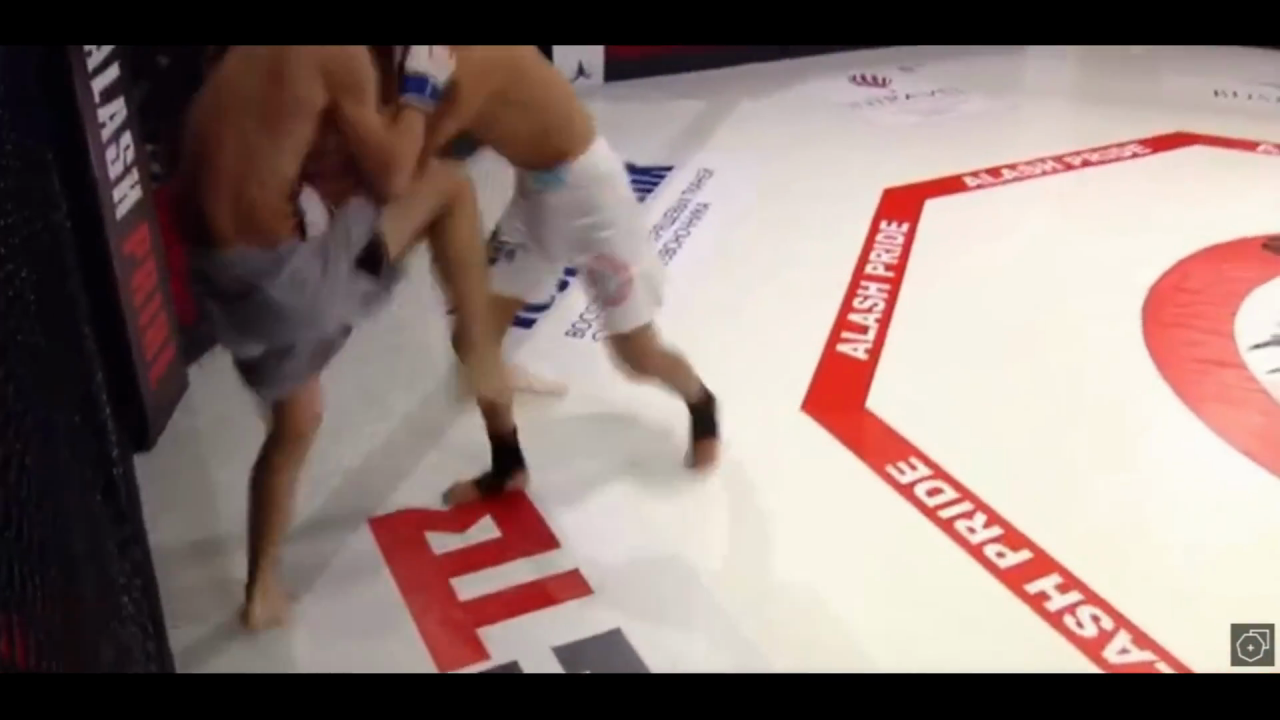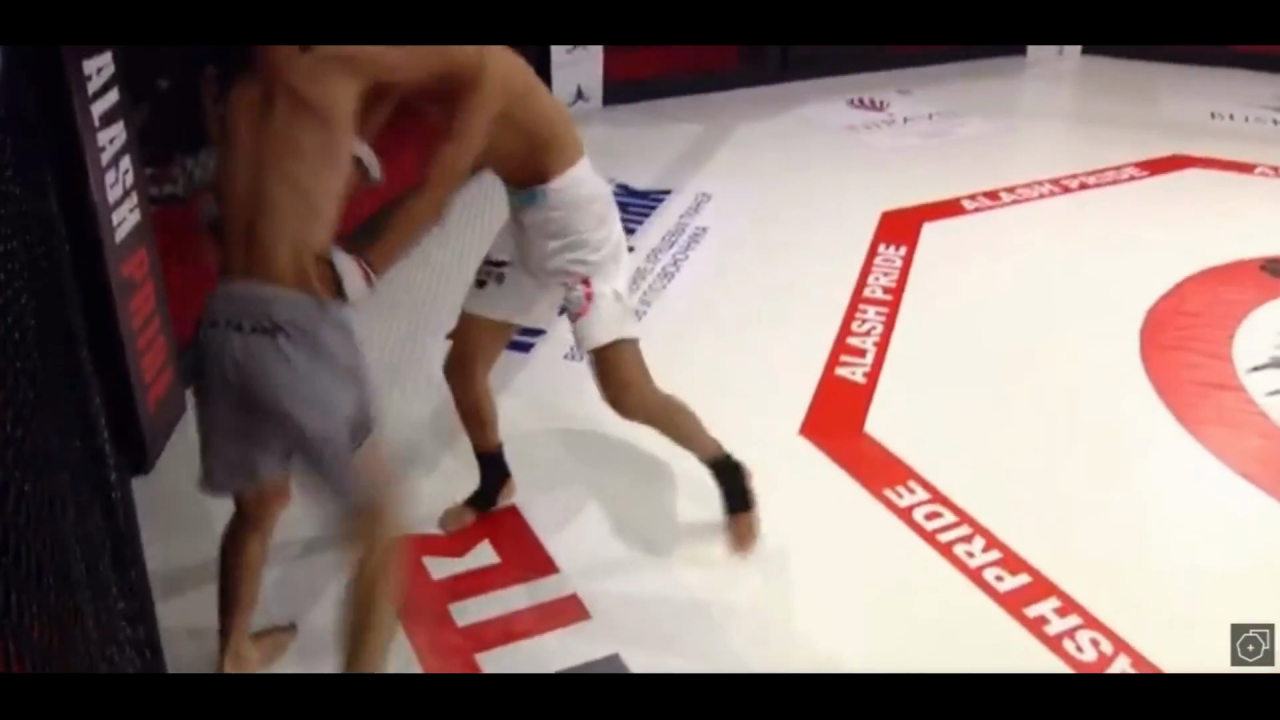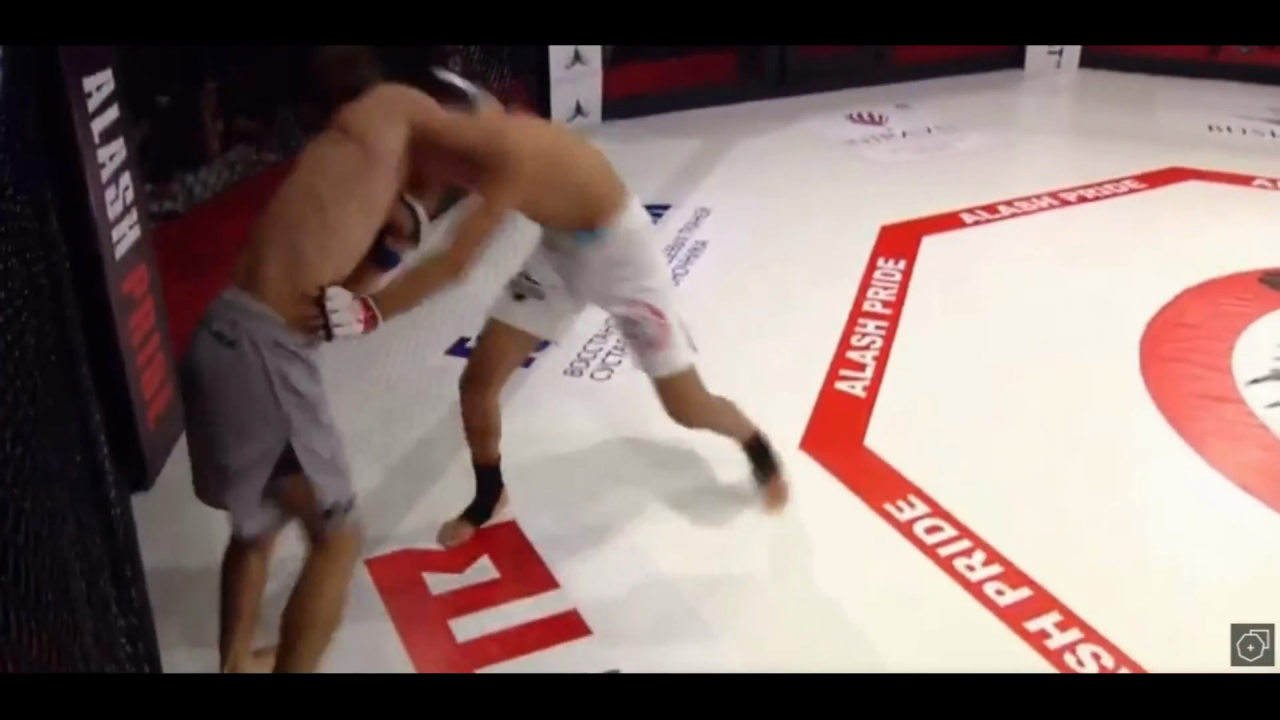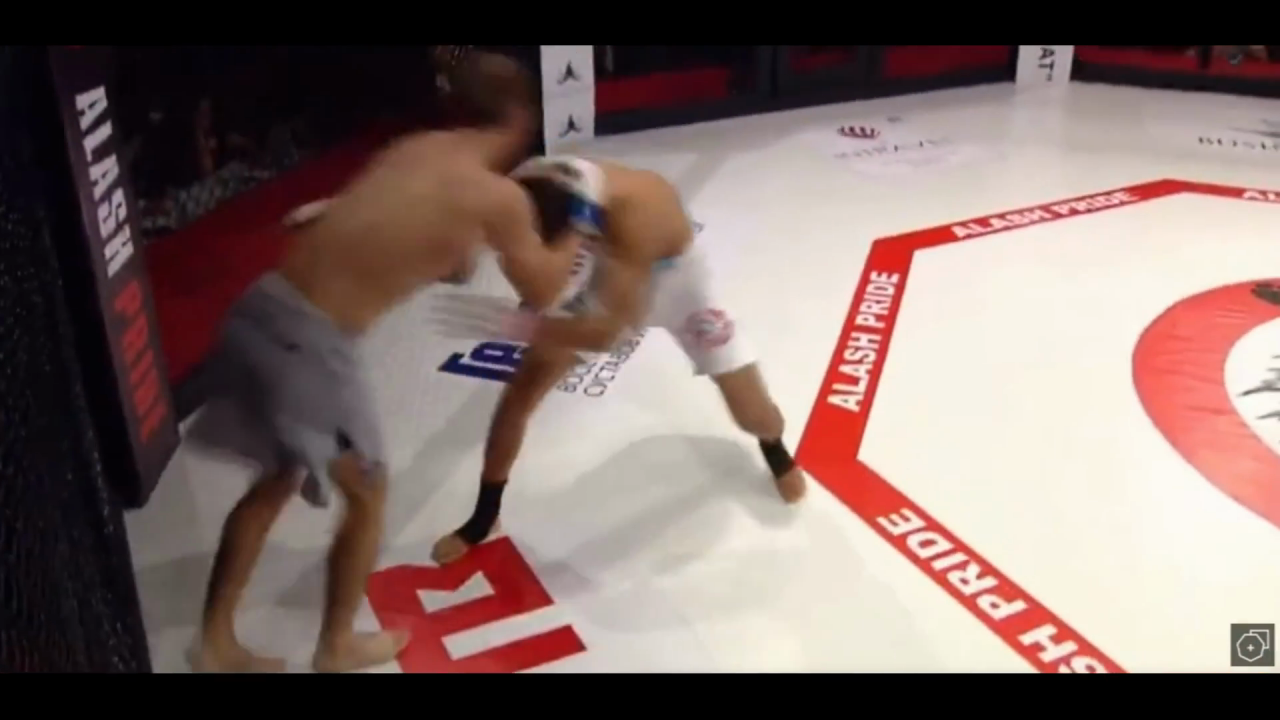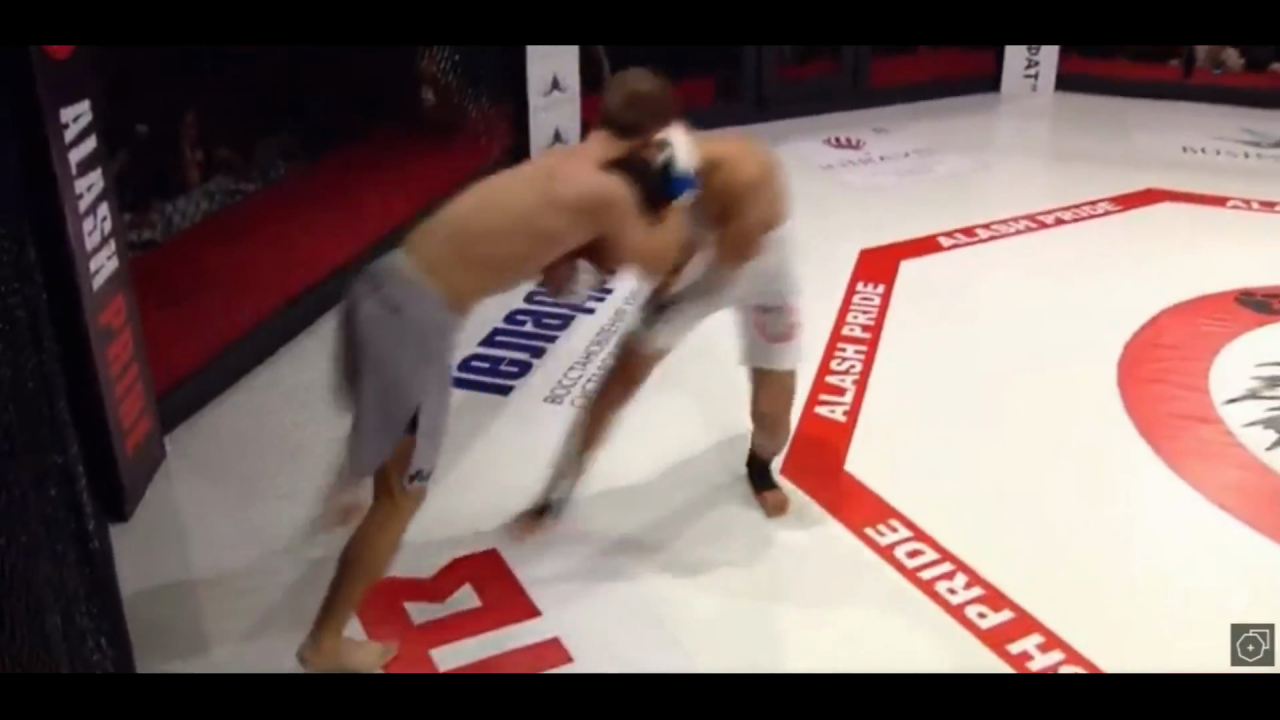
dt=0.2s
person 1, frame 1
left shoulder: (246, 59)
right shoulder: (336, 56)
right elbow: (393, 179)
right wrist: (419, 94)
left hip: (221, 285)
right hip: (283, 278)
left knee: (296, 426)
right knee: (450, 187)
left ankle: (262, 592)
right ankle: (483, 360)
person 1, frame 2
left shoulder: (245, 99)
right shoulder: (325, 64)
right elbow: (446, 64)
left hip: (225, 328)
right hip: (297, 331)
left knee: (260, 503)
right knee: (377, 523)
left ankle: (236, 652)
right ankle: (363, 670)
person 1, frame 3
left shoulder: (330, 148)
right shoulder: (388, 109)
left wrist: (379, 225)
left hip: (217, 336)
right hip: (265, 351)
left knee: (258, 521)
right knee: (338, 543)
left ankle: (237, 663)
person 1, frame 4
left shoulder: (416, 149)
right shoulder: (498, 198)
right elbow: (541, 291)
left hip: (258, 312)
right hip: (310, 344)
left knee: (276, 482)
right knee: (367, 495)
left ankle: (216, 642)
right ankle: (337, 645)
person 1, frame 5
left shoulder: (559, 164)
right shoulder: (607, 192)
right elbow: (656, 264)
left wrist: (585, 250)
left hip: (383, 284)
right hip: (413, 318)
right knee: (399, 499)
left ankle: (346, 494)
right ankle: (324, 643)
person 2, frame 1
left shoulder: (468, 75)
left hip: (589, 191)
right hip: (535, 189)
left knee: (639, 356)
left ankle: (701, 405)
right ankle: (507, 466)
person 2, frame 2
left shoulder: (478, 69)
left elbow: (434, 197)
left hip: (573, 214)
right hip: (529, 212)
left knee: (627, 394)
right knee: (462, 367)
left ankle: (730, 476)
right ankle: (494, 483)
person 2, frame 3
left shoulder: (512, 155)
left elbow: (457, 262)
left wrist: (370, 311)
left hip: (620, 248)
right hip: (562, 246)
left knee: (689, 408)
right knee: (478, 380)
left ankle: (756, 445)
right ankle: (488, 495)
person 2, frame 4
left shoulder: (632, 216)
right shoulder: (532, 186)
left elbow: (606, 332)
left wrist: (525, 326)
left hip: (675, 275)
right hip: (610, 266)
left knee: (756, 416)
right knee: (519, 396)
left ankle: (777, 454)
right ankle: (483, 517)
person 2, frame 5
left shoulder: (742, 177)
left elbow: (738, 255)
left hip: (762, 261)
right hip: (697, 254)
left knee: (773, 423)
right knee: (619, 383)
left ankle: (758, 468)
right ankle: (554, 497)
